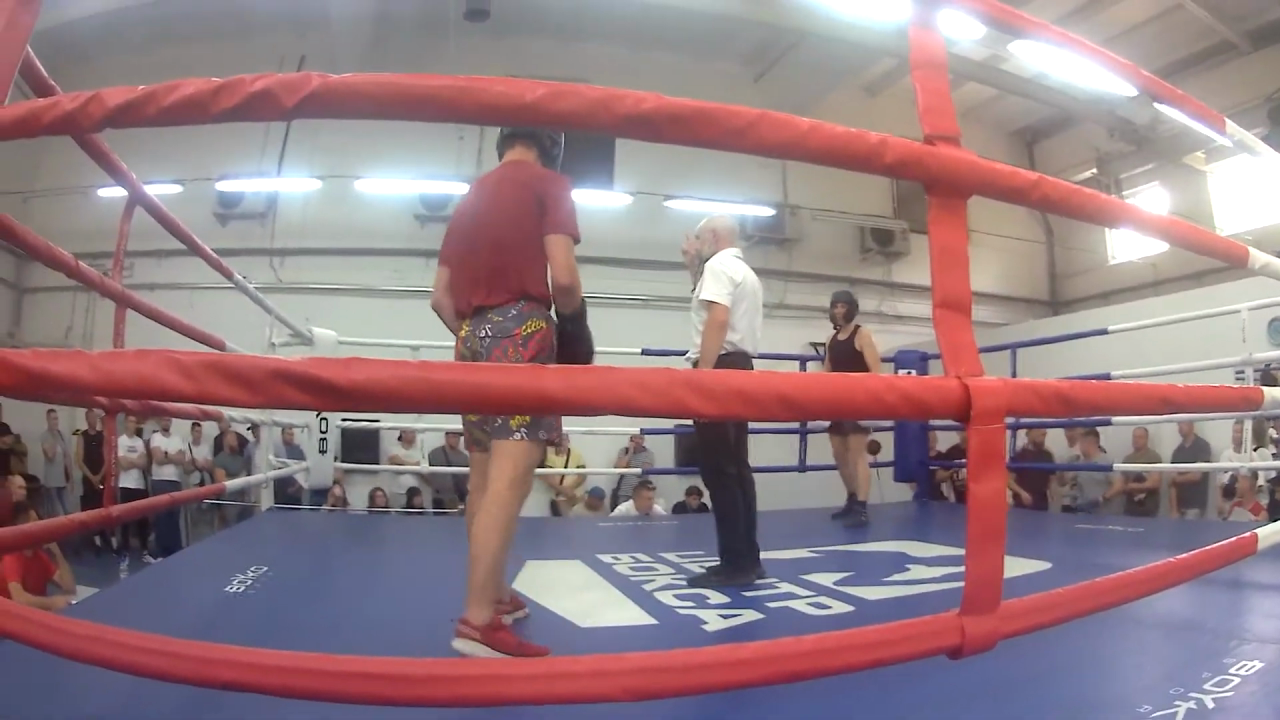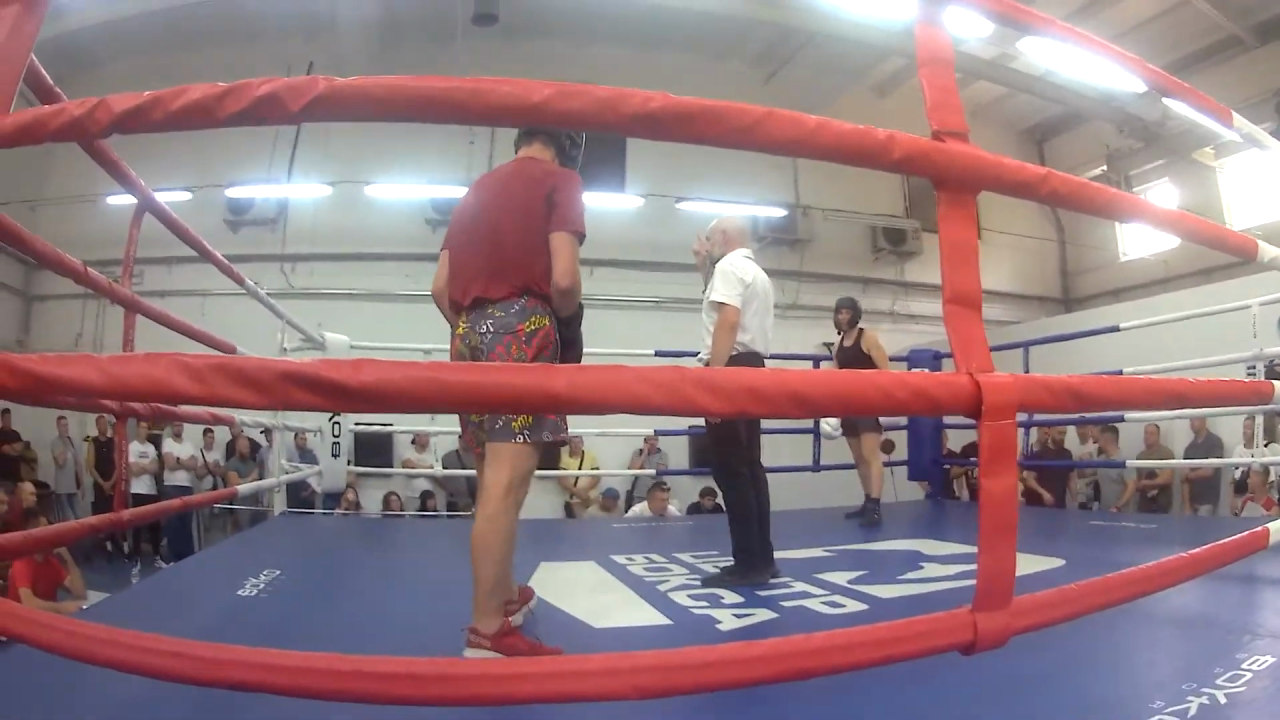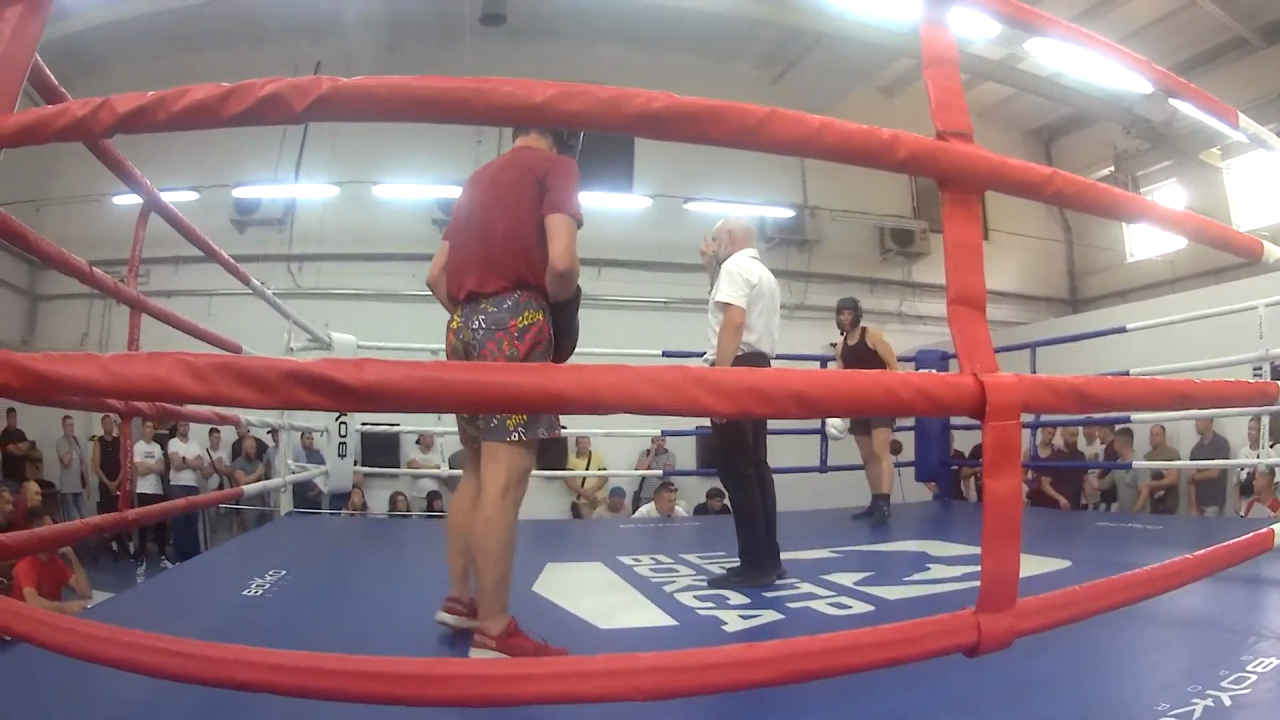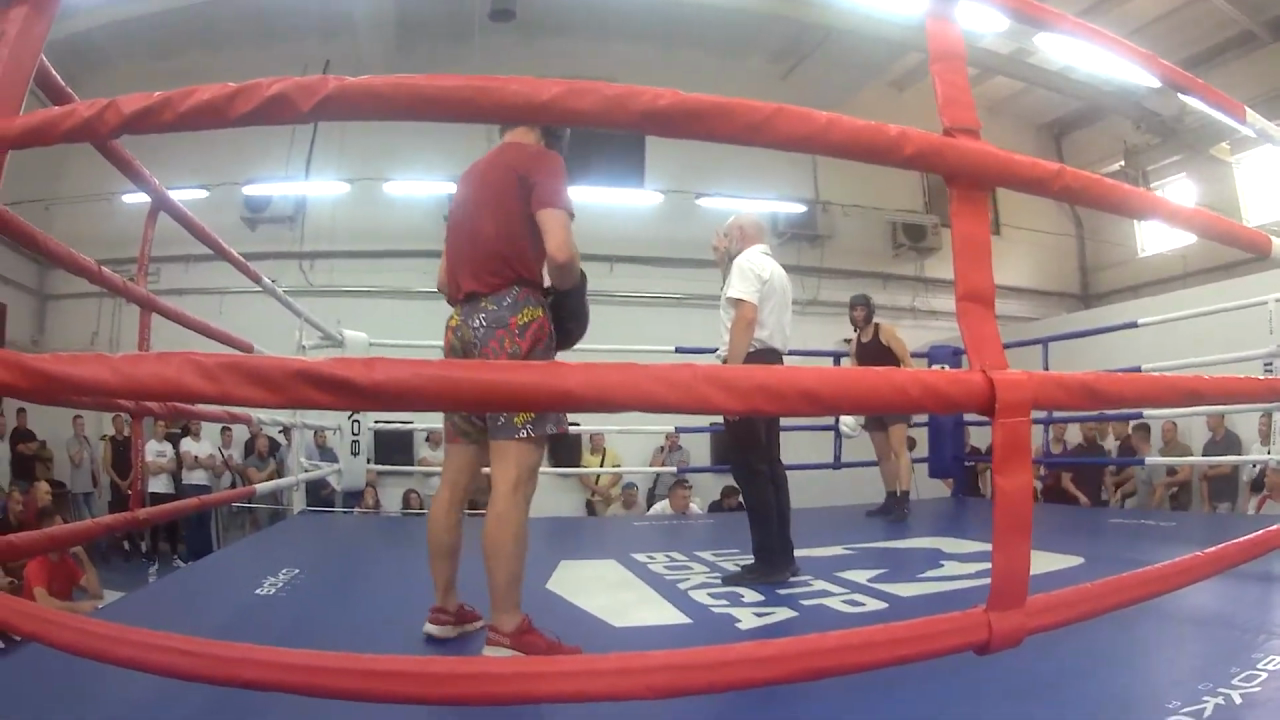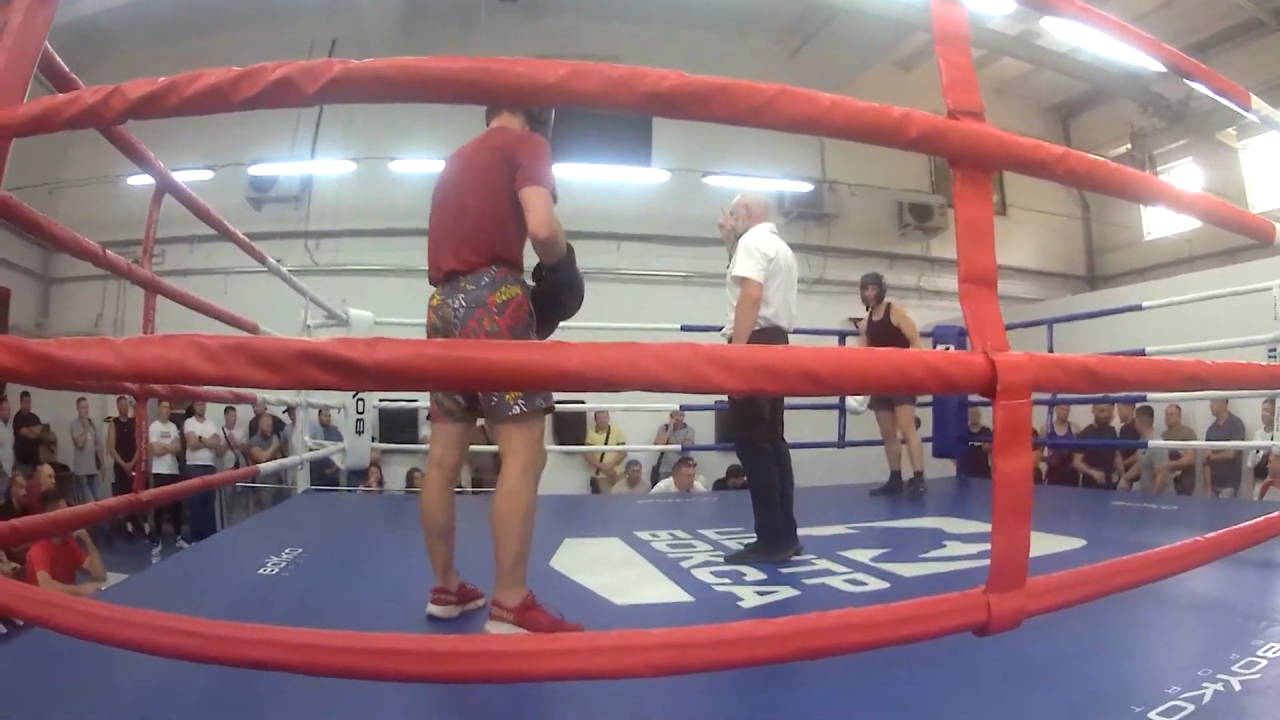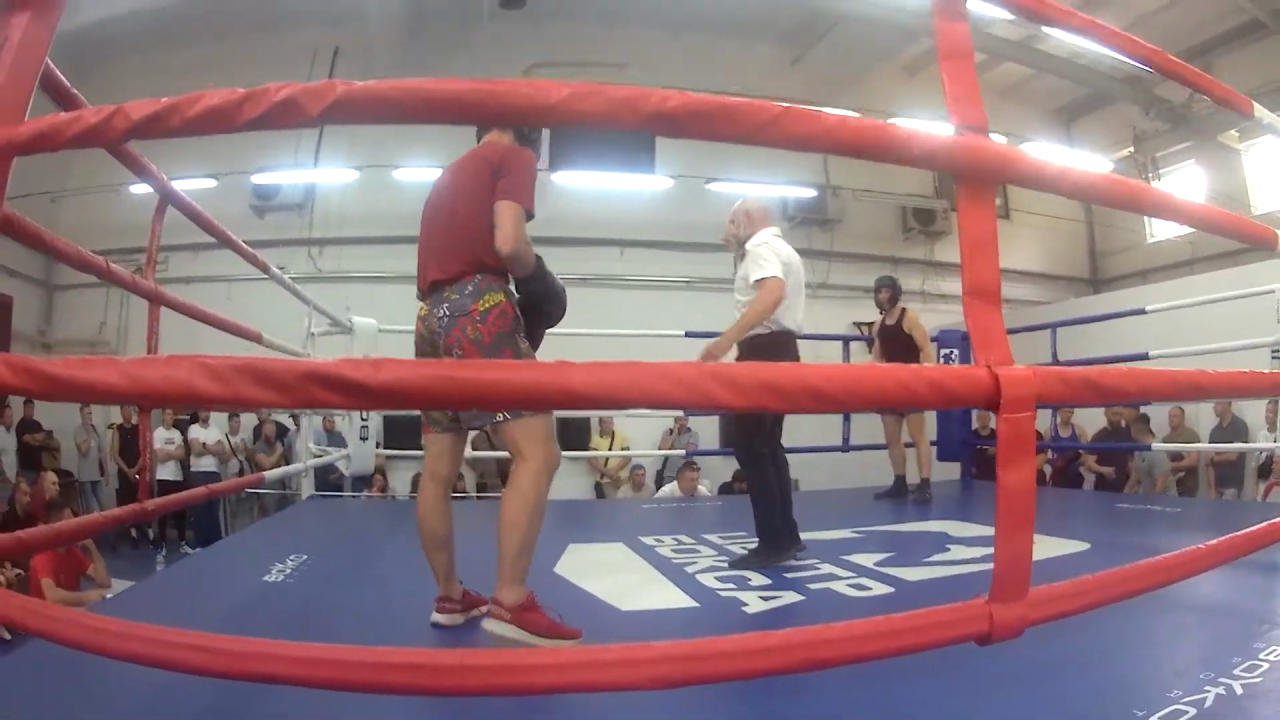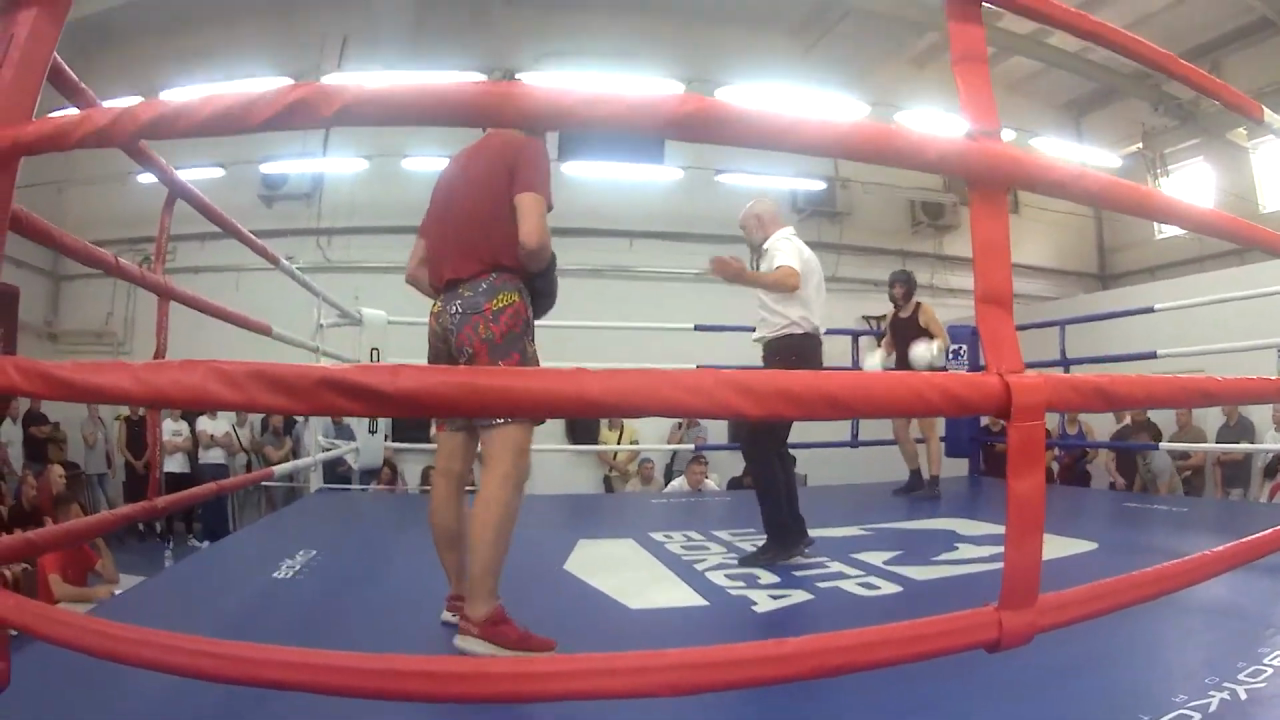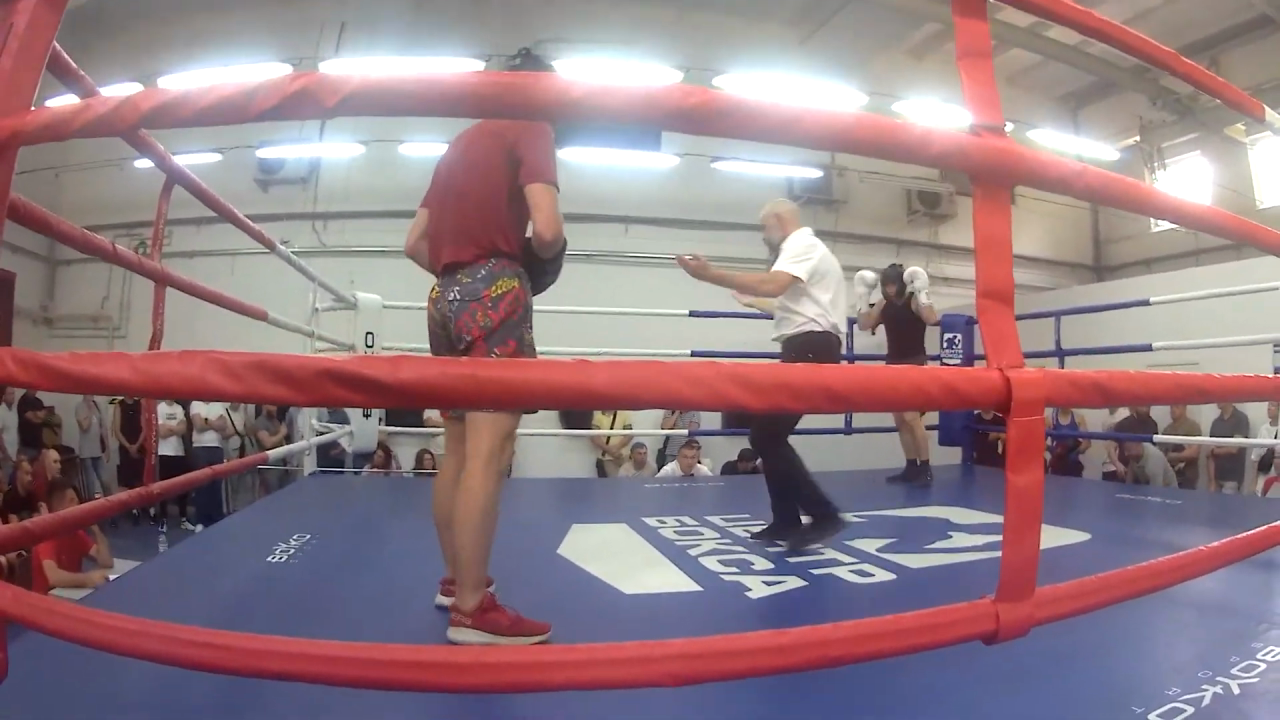
dt=0.2s
person 1, frame 1
left shoulder: (469, 198)
right shoulder: (548, 182)
left elbow: (441, 296)
right elbow: (563, 277)
right wrist: (574, 329)
left hip: (470, 335)
right hip: (520, 330)
left knee: (484, 477)
right knee: (510, 478)
left ankle: (494, 596)
right ankle: (478, 621)
person 1, frame 2
left shoulder: (477, 189)
right shoulder: (559, 178)
left elbow: (440, 287)
right elbow: (564, 279)
right wrist: (568, 329)
left hip: (469, 333)
right hip: (522, 328)
left knee: (493, 479)
right knee: (506, 485)
left ankle: (505, 593)
right ankle: (488, 630)
person 1, frame 3
left shoulder: (479, 179)
right shoulder: (555, 165)
left elbow: (436, 275)
right elbow: (562, 262)
right wrist: (564, 311)
left hip: (464, 325)
right hip: (516, 321)
left knee: (476, 474)
right knee: (504, 483)
left ankle: (459, 597)
right ankle: (493, 632)
person 1, frame 4
left shoulder: (471, 175)
right shoulder: (541, 159)
left elbow: (445, 278)
right elbow: (560, 253)
right wrist: (568, 293)
left hip: (462, 324)
right hip: (515, 319)
left knee: (455, 477)
right knee: (513, 481)
left ankle: (444, 607)
right ankle: (507, 629)
person 1, frame 5
left shoulder: (456, 160)
right shoulder: (525, 142)
right elbow: (543, 229)
right wrist: (560, 268)
left hip: (443, 304)
right hip: (495, 298)
left knee: (443, 460)
right knee: (523, 457)
left ankle: (445, 588)
right ankle: (510, 604)
person 1, frame 6
left shoulder: (449, 174)
right shoulder: (514, 155)
right elbow: (507, 243)
right wrist: (535, 279)
left hip: (432, 316)
right hip: (480, 308)
left knee: (438, 471)
right knee: (537, 454)
left ankle: (449, 595)
right ankle: (511, 601)
person 1, frame 7
left shoulder: (455, 166)
right shoulder: (526, 145)
left elbow: (416, 270)
right elbow: (532, 239)
right wrist: (541, 272)
left hip: (446, 311)
right hip: (495, 305)
left knee: (450, 468)
right knee: (505, 467)
left ankle: (459, 596)
right ankle: (481, 617)
person 1, frame 8
left shoulder: (459, 145)
right shoulder: (530, 130)
left elbow: (415, 244)
right elbow: (548, 231)
right wrist: (543, 257)
left hip: (445, 296)
right hip: (495, 293)
left knee: (458, 450)
right knee: (487, 455)
left ankle: (455, 579)
right ankle: (472, 608)
person 2, frame 1
left shoulder: (719, 265)
right shoulder: (746, 272)
left elbow: (717, 320)
right wrist: (694, 267)
left hip: (720, 369)
right hip: (740, 368)
left knee: (719, 468)
right knee: (736, 466)
left ankle: (735, 562)
right ankle: (747, 558)
person 2, frame 2
left shoulder: (729, 266)
right shoulder: (757, 273)
left elbow: (727, 322)
right wrist: (706, 268)
left hip: (732, 370)
right hip: (752, 369)
left knee: (730, 468)
right knee: (749, 466)
left ankle: (749, 562)
right ankle: (760, 557)
person 2, frame 3
left shoulder: (735, 266)
right shoulder: (764, 273)
left elbow: (733, 322)
right wrist: (713, 267)
left hip: (738, 371)
right hip: (758, 370)
left knee: (736, 470)
right knee: (755, 467)
left ankle: (755, 564)
right ankle: (767, 559)
person 2, frame 4
left shoulder: (747, 262)
right shoulder: (775, 269)
left elbow: (745, 318)
right wrist: (724, 263)
left hip: (750, 367)
right hip: (770, 365)
left knee: (749, 466)
right knee: (768, 464)
left ankle: (769, 561)
right ankle: (780, 556)
person 2, frame 5
left shoulder: (752, 240)
right shoulder: (781, 247)
left elbow: (750, 297)
right wrist: (731, 241)
left hip: (755, 346)
right hip: (776, 344)
left knee: (753, 445)
right knee: (772, 443)
left ankle: (771, 540)
right ankle: (784, 535)
person 2, frame 6
left shoulder: (761, 245)
right shoulder: (782, 249)
left elbow: (771, 294)
left wrist: (727, 338)
right wrist: (737, 248)
left hip: (763, 350)
right hip: (781, 350)
left knee: (752, 448)
right knee: (768, 447)
left ankle: (773, 542)
right ankle: (785, 537)
person 2, frame 7
left shoulder: (782, 244)
right shoulder: (791, 247)
left elbow: (788, 280)
left wrist: (745, 276)
right wrist: (748, 273)
left hip: (789, 353)
right hip: (797, 353)
left knee: (758, 443)
right knee: (771, 444)
left ankle: (782, 537)
right ankle: (793, 533)
person 2, frame 8
left shoulder: (800, 246)
right shoulder: (809, 249)
left elbow: (772, 283)
left wrist: (712, 275)
right wrist: (754, 303)
left hip: (809, 351)
right hip: (812, 351)
left knee: (766, 435)
right knee: (771, 435)
left ankle: (822, 514)
right ankle: (787, 521)
person 3, frame 1
left shoulder: (862, 335)
right shoulder: (832, 340)
left elbow: (875, 369)
left knee: (858, 457)
right knee: (840, 456)
left ankle: (861, 509)
right ankle: (852, 501)
person 3, frame 2
left shoulder: (868, 338)
right shoulder: (837, 346)
left elbow: (884, 370)
left knee: (870, 455)
right knee: (859, 458)
left ankle: (875, 508)
right ankle: (869, 503)
person 3, frame 3
left shoulder: (872, 335)
right shoulder: (841, 346)
left elbow: (893, 364)
left knee: (881, 452)
right knee: (867, 457)
left ankle: (885, 504)
right ankle: (876, 503)
person 3, frame 4
left shoulder: (885, 331)
right shoulder: (855, 344)
left elbow: (906, 360)
left knee: (898, 448)
right knee: (882, 455)
left ankle: (903, 500)
right ankle: (891, 500)
person 3, frame 5
left shoulder: (896, 311)
right shoulder: (865, 322)
left elbow: (914, 340)
left knee: (907, 428)
right knee: (888, 434)
left ankle: (918, 480)
right ankle: (895, 480)
person 3, frame 6
left shoulder: (909, 317)
right shoulder: (879, 324)
left elbow: (925, 348)
left knee: (917, 435)
right knee: (892, 438)
left ankle: (924, 486)
right ankle: (900, 484)
person 3, frame 7
left shoulder: (924, 311)
right shoulder: (892, 316)
left elbow: (943, 338)
right elbow: (888, 344)
right wrist: (879, 356)
left knee: (928, 432)
right knee: (900, 433)
left ankle: (934, 483)
right ankle: (916, 478)
person 3, frame 8
left shoulder: (914, 301)
right shoulder: (885, 304)
left elbow: (932, 319)
right elbow: (865, 325)
left wrist: (922, 292)
right wrist: (862, 297)
left hip: (914, 363)
right hip: (893, 363)
left knee: (911, 417)
right knee: (900, 421)
left ankle: (925, 468)
right ankle: (912, 467)
